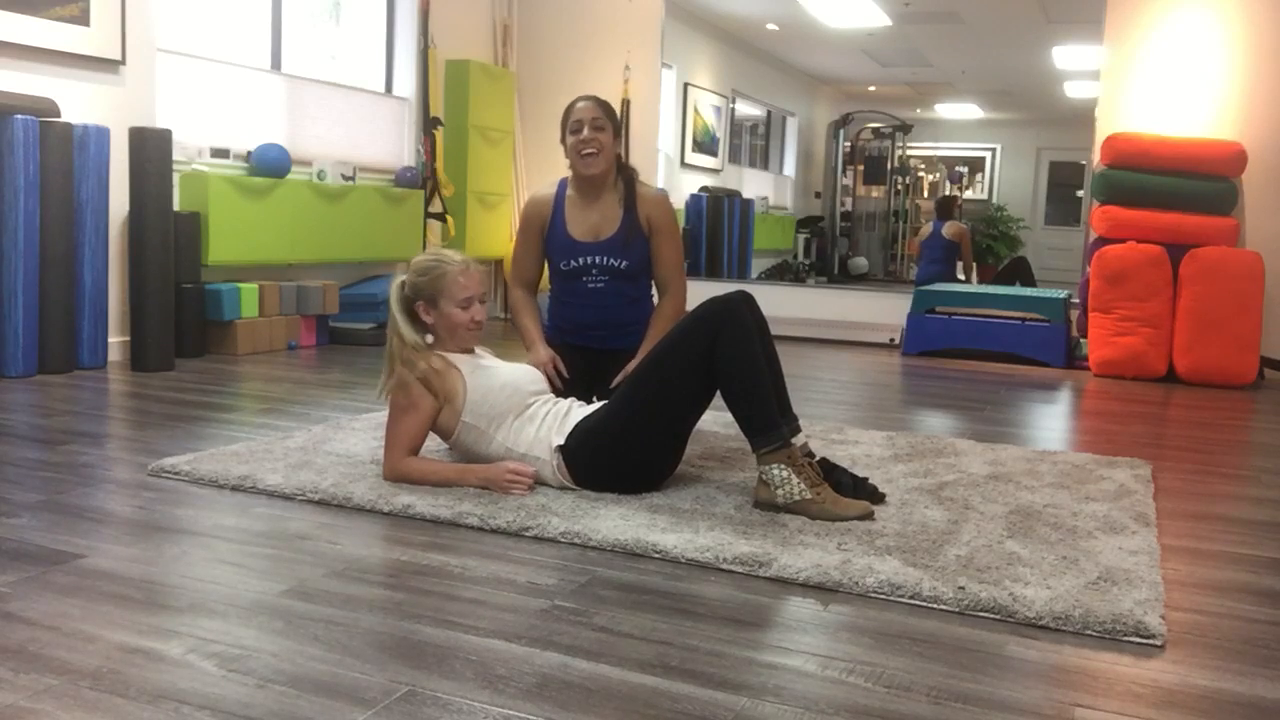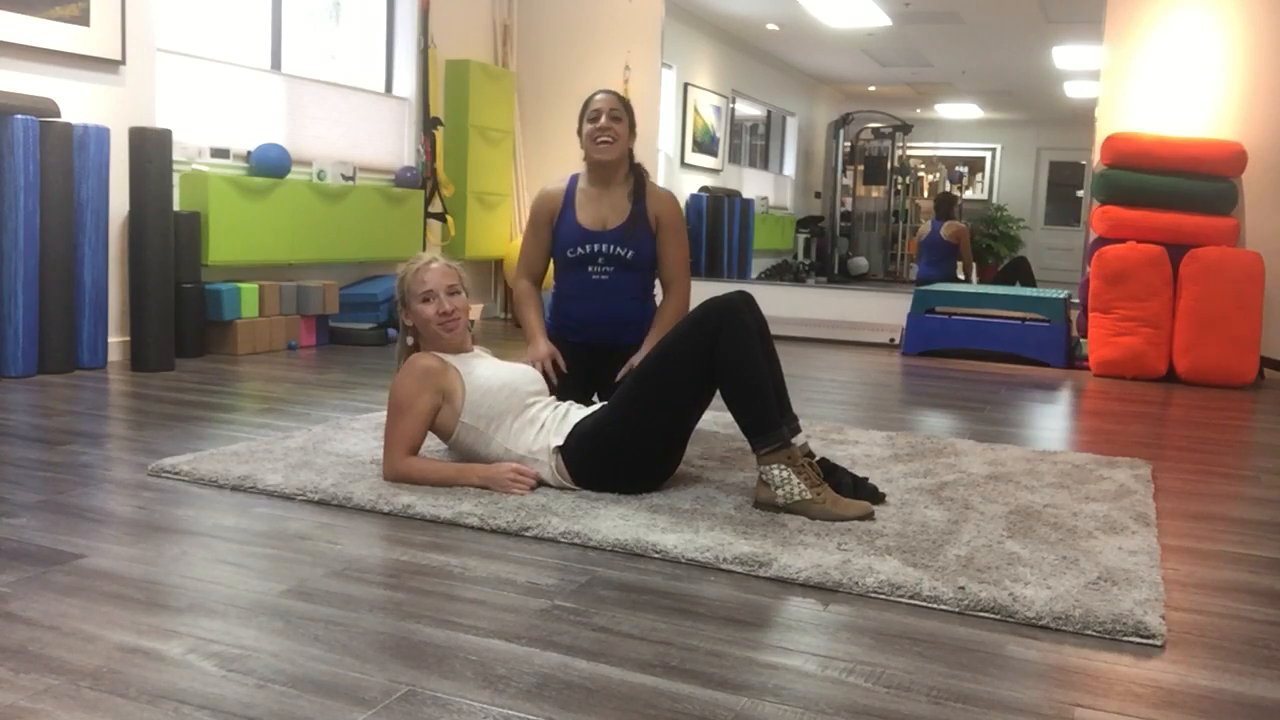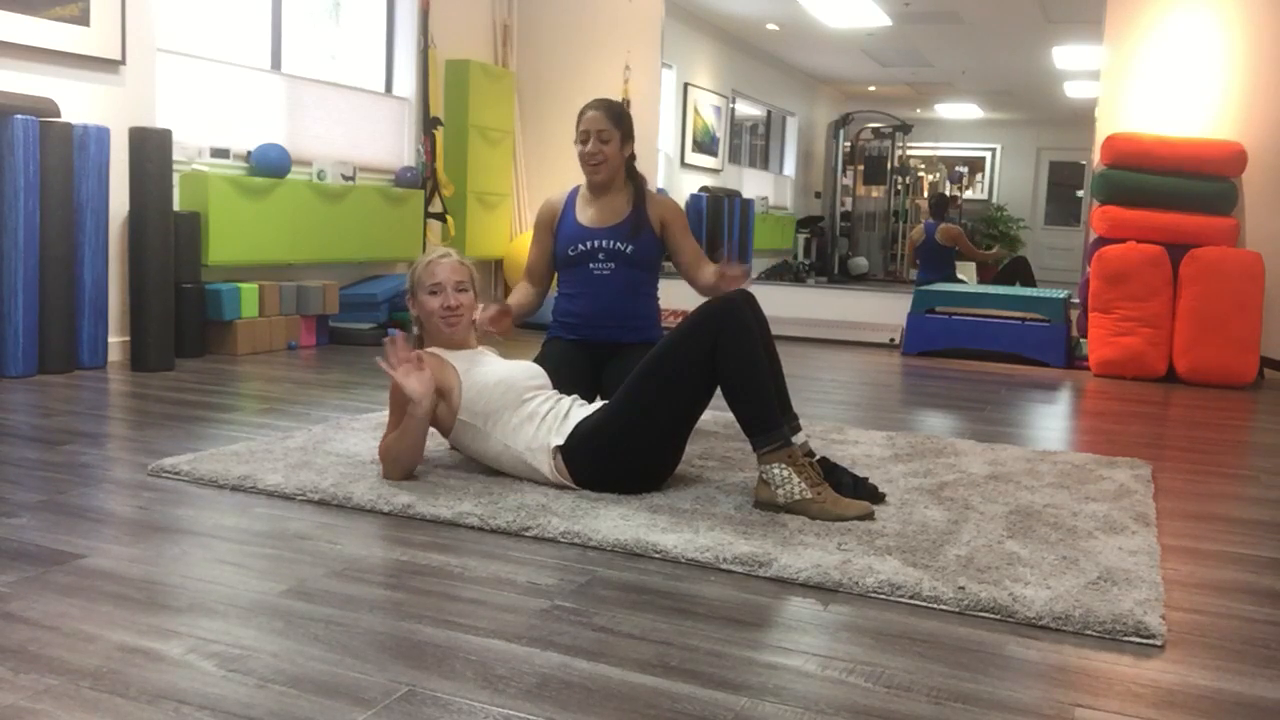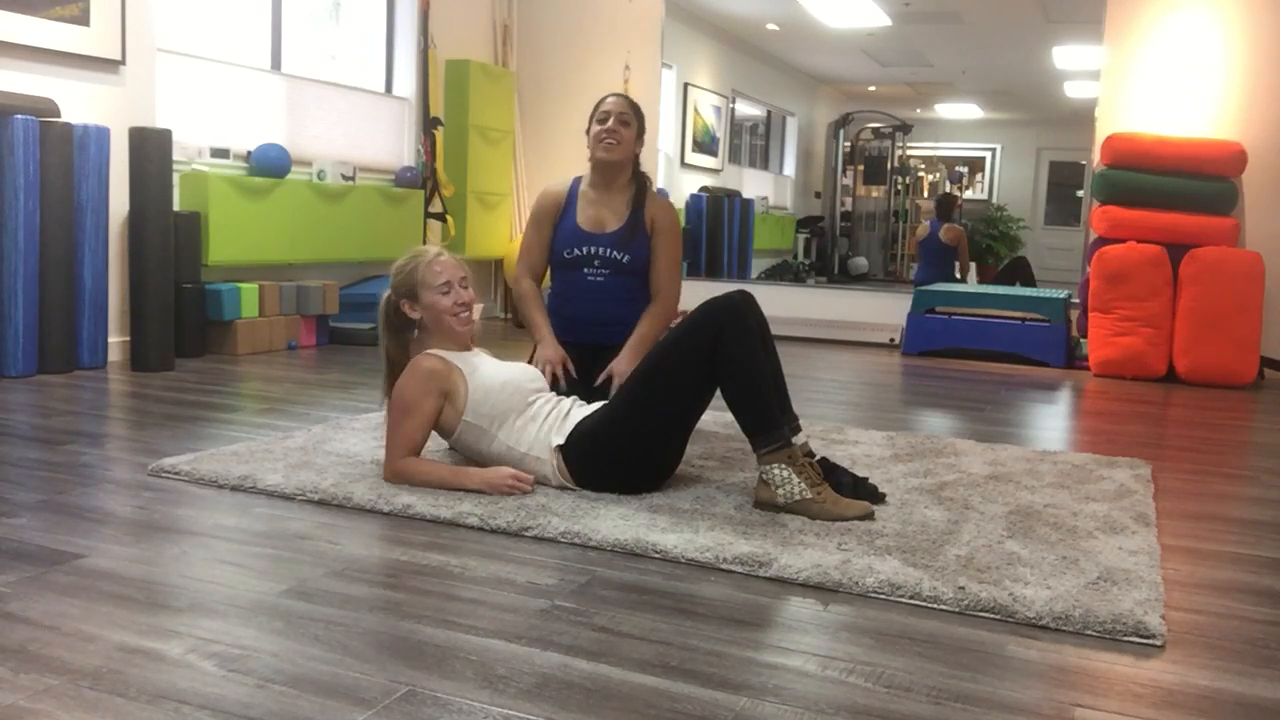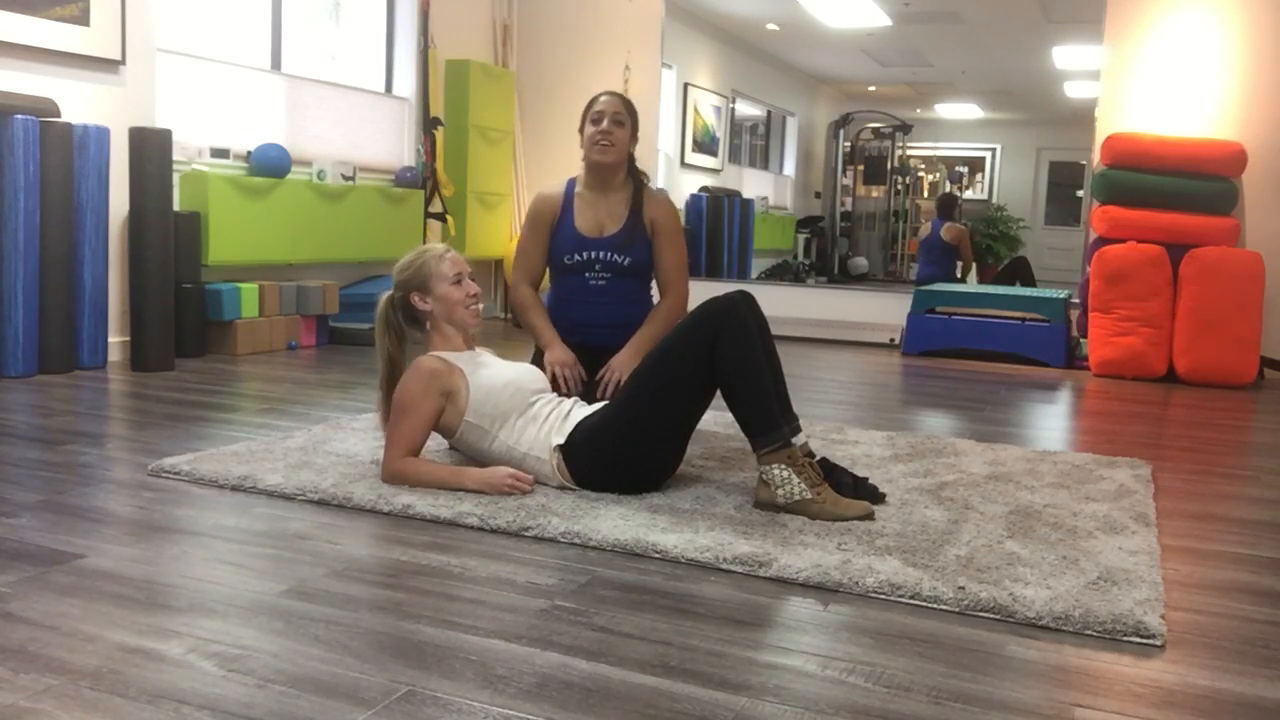
dt=1s
person 1, frame 1
left shoulder: (474, 357)
right shoulder: (426, 373)
right elbow: (396, 466)
right wrist: (484, 474)
left hip: (599, 436)
right hip: (592, 457)
left knee: (736, 307)
right knee: (723, 319)
left ankle: (791, 459)
right ankle: (782, 477)
person 1, frame 2
left shoulder: (477, 358)
right shoulder: (424, 371)
right elbow: (396, 465)
right wrist: (483, 473)
left hip: (597, 438)
right hip: (590, 458)
left knee: (736, 308)
right knee: (723, 317)
left ankle: (792, 459)
right ankle: (782, 476)
person 1, frame 3
left shoulder: (483, 355)
right shoulder: (427, 368)
right elbow: (394, 466)
right wrist: (419, 406)
left hip: (602, 438)
right hip: (591, 457)
left knee: (737, 306)
right knee: (724, 317)
left ankle: (792, 458)
right ankle: (782, 477)
person 1, frame 4
left shoulder: (476, 358)
right shoulder: (428, 372)
right elbow: (398, 466)
right wrist: (478, 476)
left hip: (602, 439)
right hip: (593, 457)
left knee: (737, 307)
right knee: (725, 317)
left ankle: (791, 460)
right ankle: (783, 477)
person 1, frame 5
left shoulder: (478, 358)
right shoulder: (430, 373)
right elbow: (396, 466)
right wrist: (477, 477)
left hip: (602, 437)
right hip: (592, 457)
left knee: (737, 308)
right knee: (724, 317)
left ankle: (791, 461)
right ankle: (783, 477)
person 2, frame 1
left shoulder: (651, 205)
right shoulder: (542, 206)
left elbow: (673, 293)
right elbow: (521, 287)
left wrist: (645, 359)
right wrist: (537, 346)
left hip: (629, 352)
right hip: (563, 349)
person 2, frame 2
left shoulder: (660, 203)
right shoulder: (552, 200)
left elbow: (677, 289)
right elbow: (526, 280)
left wrist: (649, 352)
right wrist: (538, 340)
left hip: (631, 348)
right hip: (565, 345)
person 2, frame 3
left shoulder: (658, 209)
right shoulder: (555, 210)
left elbow: (698, 270)
right elbow: (533, 282)
left wrist: (720, 278)
right wrist: (511, 309)
left hip: (636, 346)
right hip: (569, 343)
person 2, frame 4
left shoulder: (658, 211)
right shoulder: (554, 200)
left elbow: (665, 297)
right elbow: (525, 279)
left wrist: (631, 355)
right wrist: (546, 341)
left hip: (624, 350)
right hip: (564, 347)
person 2, frame 5
left shoulder: (657, 209)
right shoulder: (549, 204)
left elbow: (675, 297)
right elbow: (522, 286)
left wrist: (633, 353)
right wrist: (552, 345)
left hip: (630, 351)
right hip: (564, 348)
